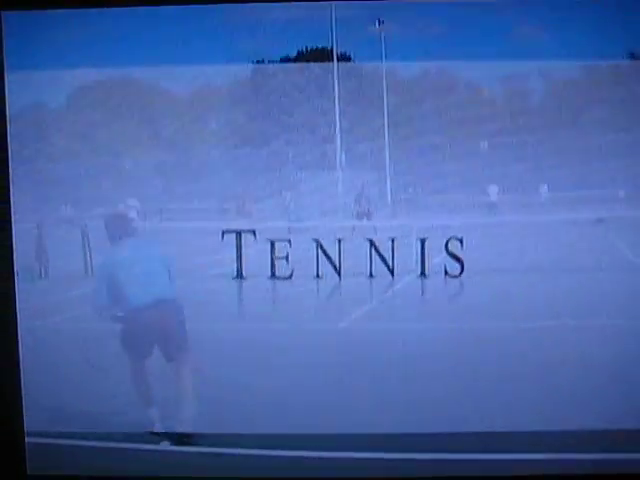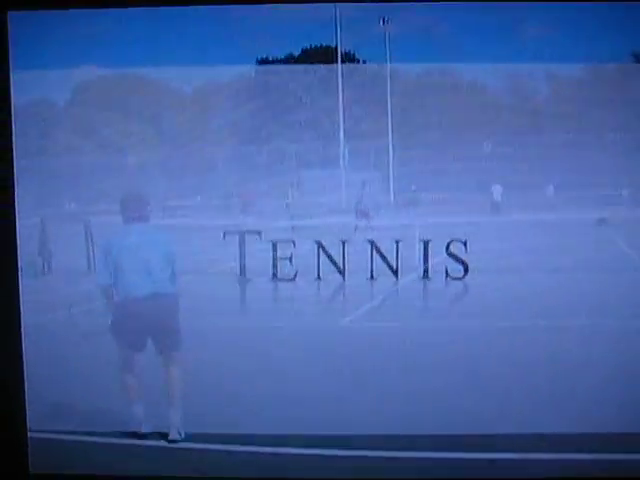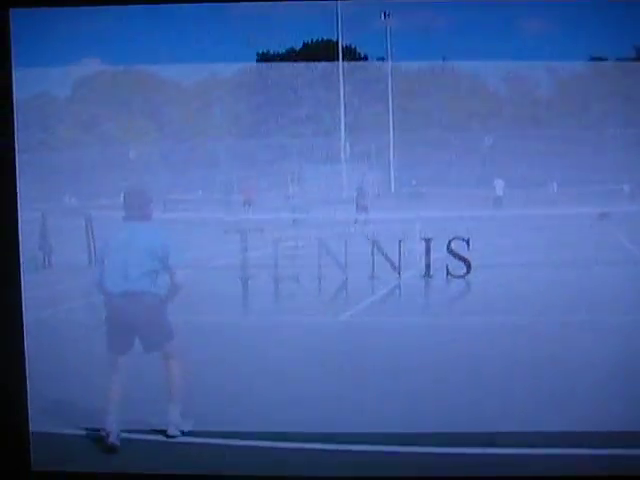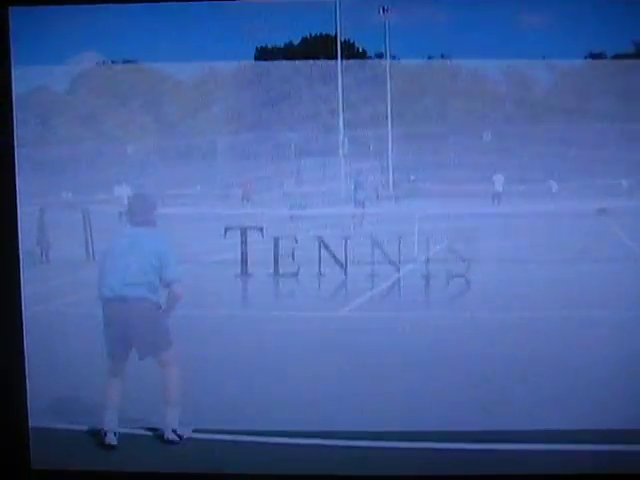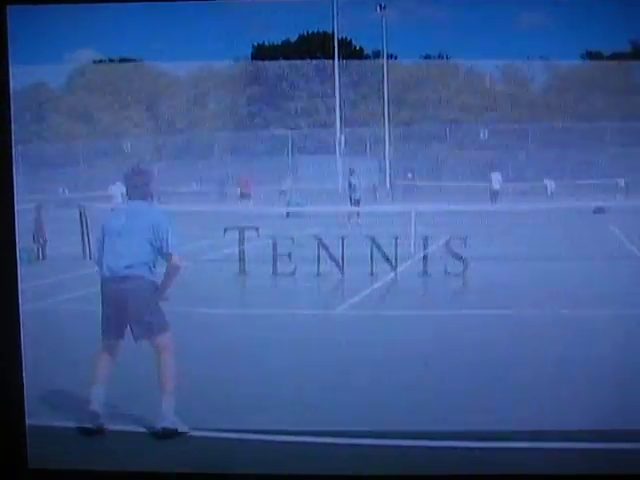
dt=0.2s
person 1, frame 1
left shoulder: (109, 262)
right shoulder: (152, 248)
left elbow: (102, 308)
left wrist: (121, 317)
left hip: (137, 318)
right hip: (168, 311)
left knee: (138, 368)
right knee: (182, 365)
left ankle: (155, 421)
right ankle: (186, 417)
person 1, frame 2
left shoulder: (113, 244)
right shoulder: (161, 238)
left elbow: (105, 286)
right elbow: (172, 279)
left wrist: (118, 310)
left hip: (132, 309)
right hip: (165, 305)
left knee: (126, 364)
right knee: (171, 364)
left ankle: (138, 419)
right ankle: (175, 426)
person 1, frame 3
left shoulder: (112, 240)
right shoulder: (156, 236)
left elbow: (101, 283)
right elbow: (175, 281)
right wrist: (164, 302)
left hip: (116, 306)
right hip: (146, 303)
left knee: (116, 370)
right knee: (171, 357)
left ankle: (111, 430)
right ankle: (174, 421)
person 1, frame 4
left shoulder: (116, 244)
right shoulder: (158, 242)
left elbow: (102, 286)
right elbow: (175, 291)
right wrist: (164, 314)
left hip: (113, 310)
right hip: (142, 308)
left knee: (116, 372)
right knee: (169, 365)
left ankle: (109, 428)
right ankle: (171, 427)
person 1, frame 5
left shoulder: (111, 218)
right shoulder: (156, 216)
left elbow: (100, 261)
right elbow: (174, 263)
right wrist: (161, 290)
left hip: (110, 288)
right hip: (139, 287)
left knee: (108, 349)
right knee: (165, 350)
left ankle: (96, 405)
right ankle: (167, 418)
